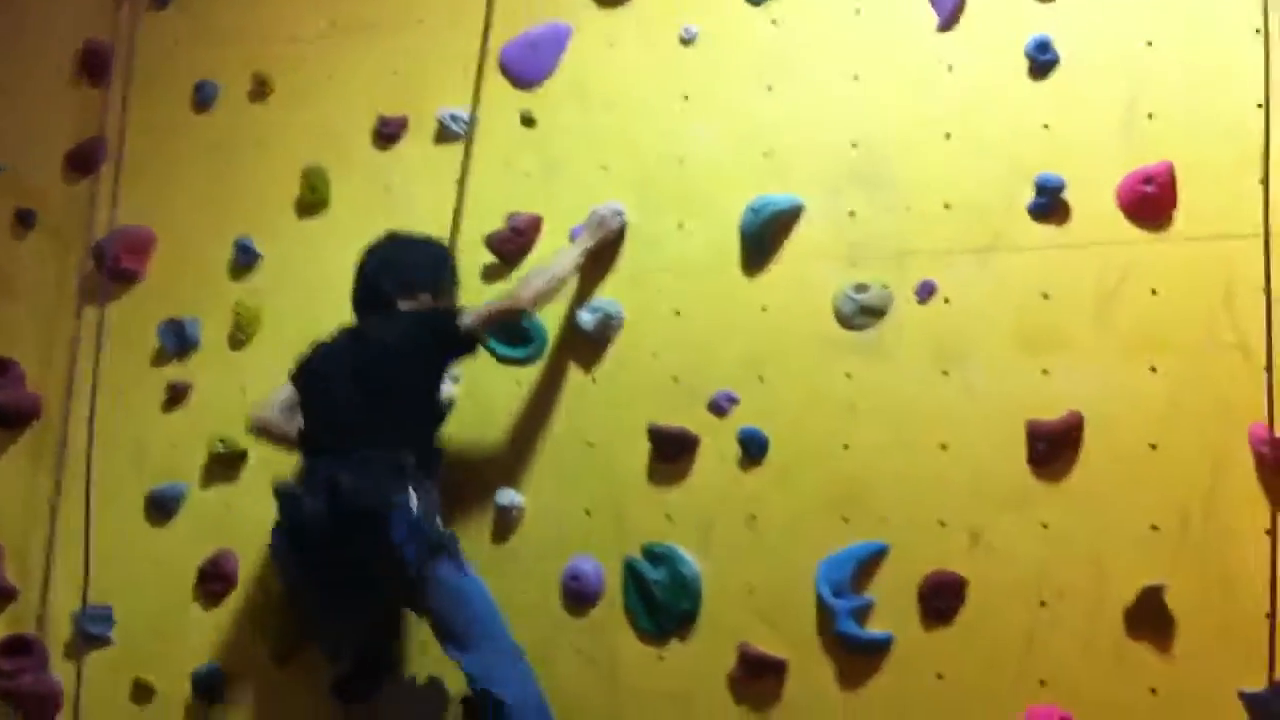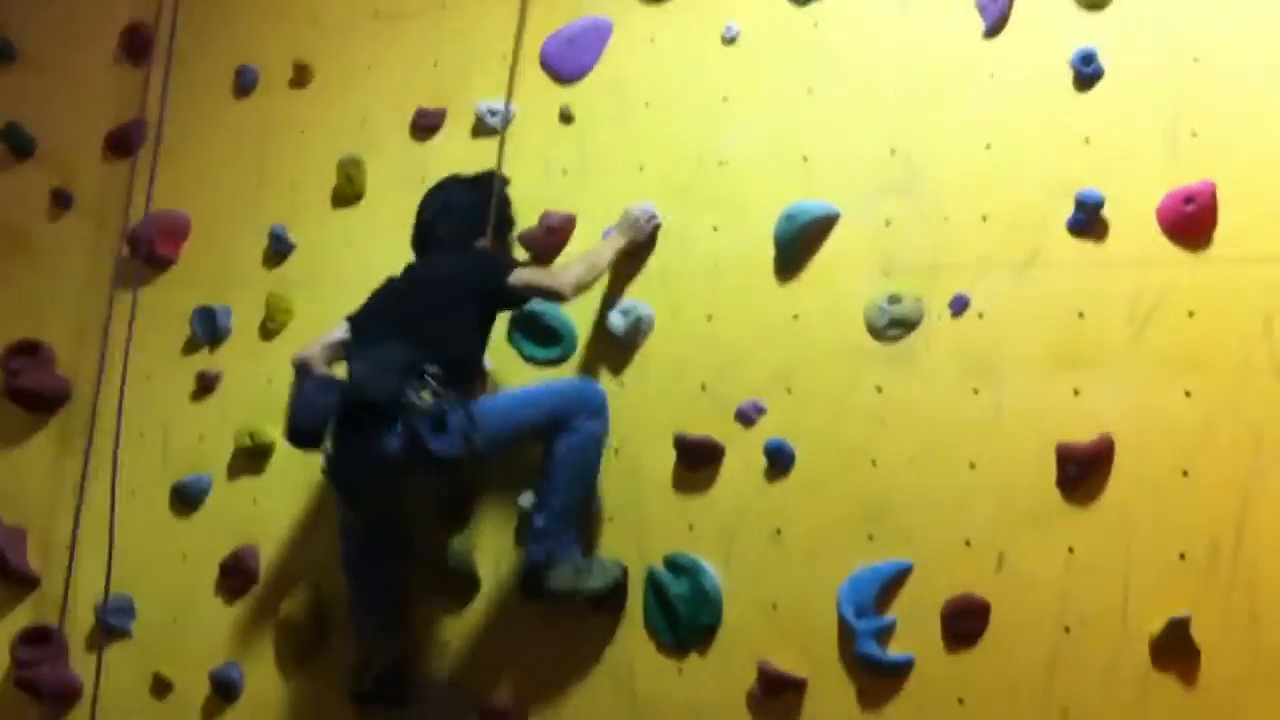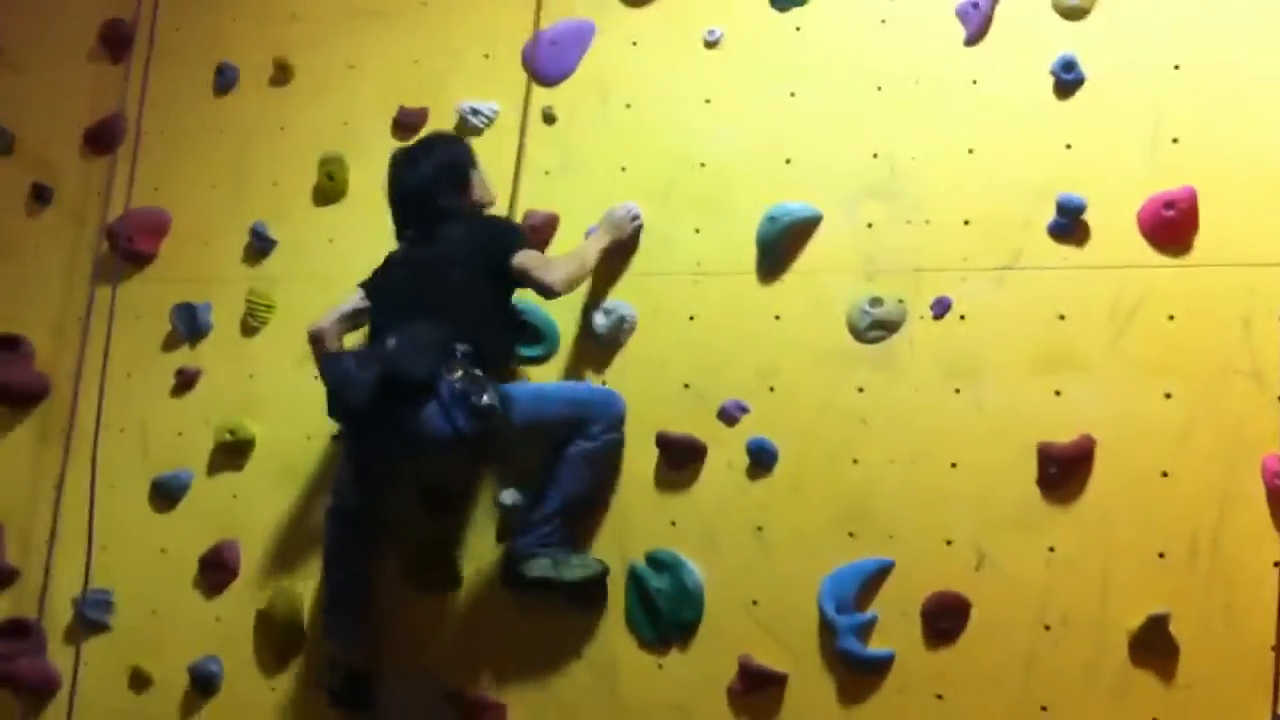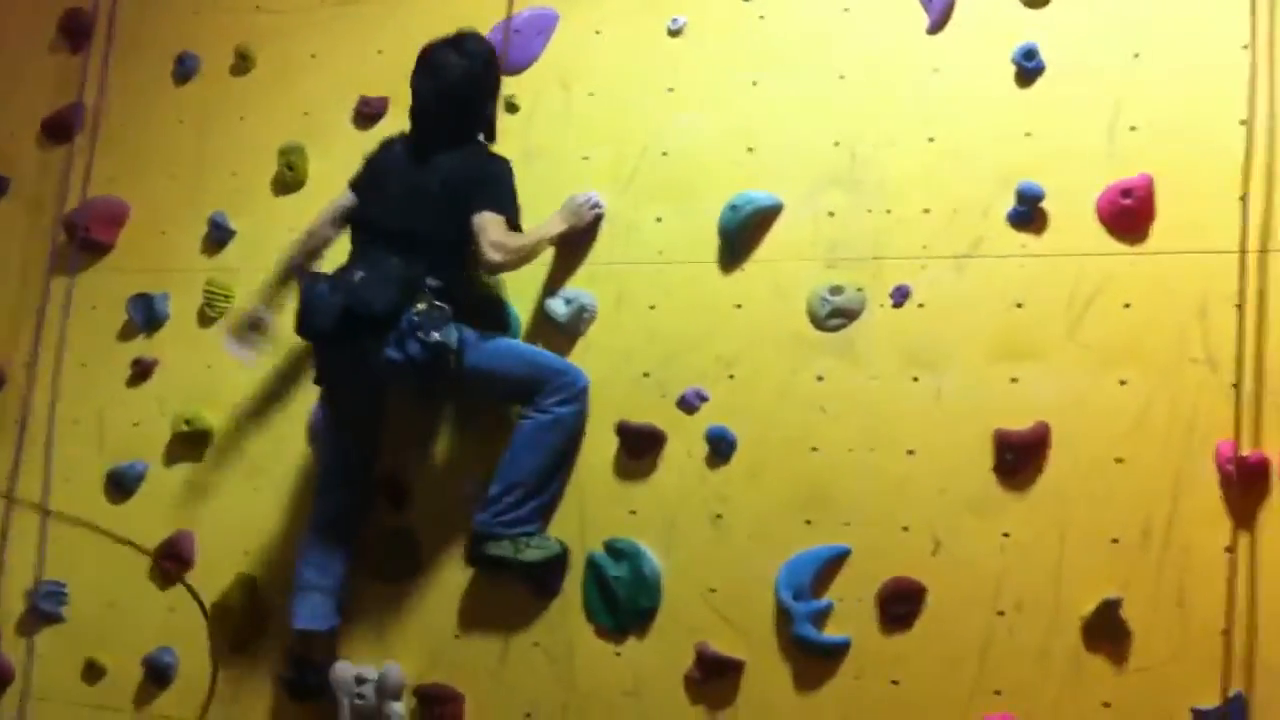
dt=0.4s
person 1, frame 1
left shoulder: (327, 354)
right shoulder: (424, 332)
left elbow: (264, 418)
right elbow: (519, 300)
right wrist: (586, 242)
left hip: (318, 529)
right hip: (397, 523)
left knee: (293, 540)
right knee: (501, 674)
left ankle: (355, 663)
person 1, frame 2
left shoulder: (392, 292)
right shoulder: (476, 268)
left elbow: (309, 356)
right elbow: (562, 284)
right wrist: (619, 238)
left hip: (357, 442)
right hip: (417, 427)
left knee: (369, 536)
right knee: (584, 401)
right ankle: (553, 556)
person 1, frame 3
left shoulder: (400, 259)
right shoulder: (490, 233)
left elbow: (322, 330)
right elbow: (553, 280)
left wrist: (355, 398)
right wrist: (602, 238)
left hip: (376, 406)
right hip: (444, 400)
left knee: (351, 519)
right knee: (601, 411)
left ankle: (348, 663)
right ankle: (539, 551)
person 1, frame 4
left shoulder: (392, 153)
right shoulder: (484, 168)
left elbow: (319, 231)
right elbow: (494, 253)
left wrist: (267, 302)
right wrist: (558, 225)
left hip: (347, 334)
left knee: (340, 492)
right knee: (564, 388)
left ankle: (311, 637)
right ankle: (500, 530)
